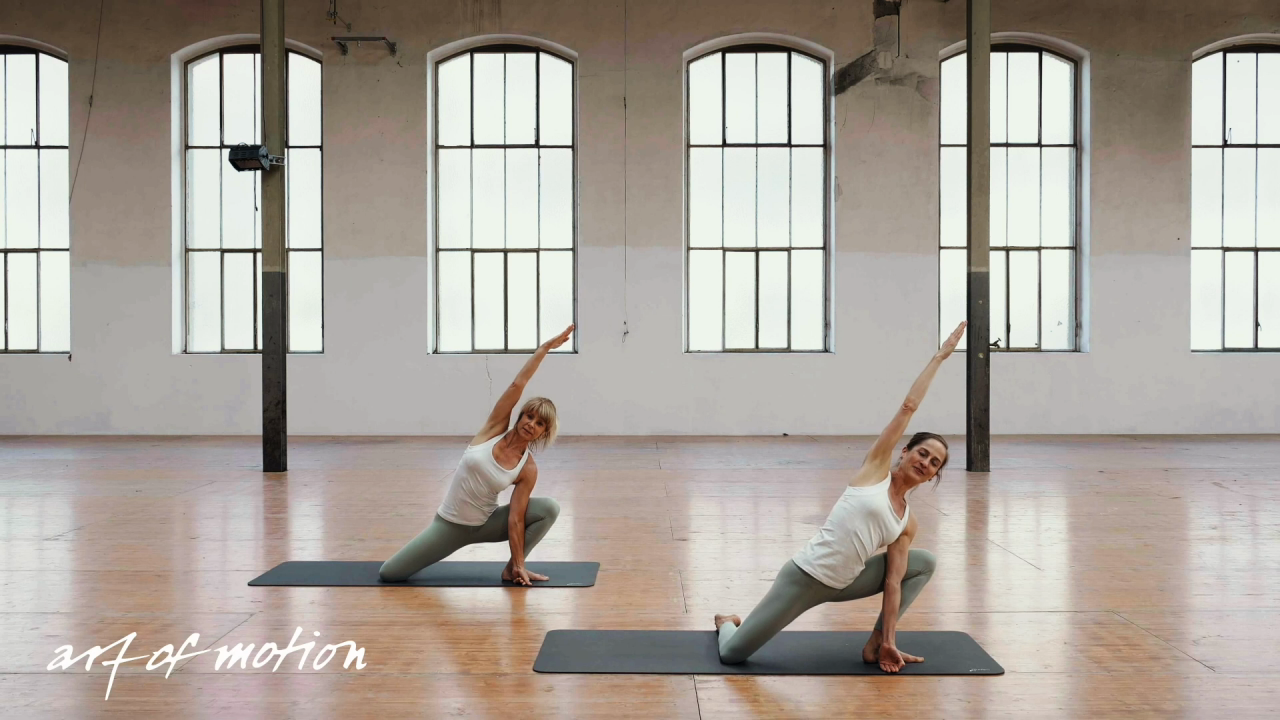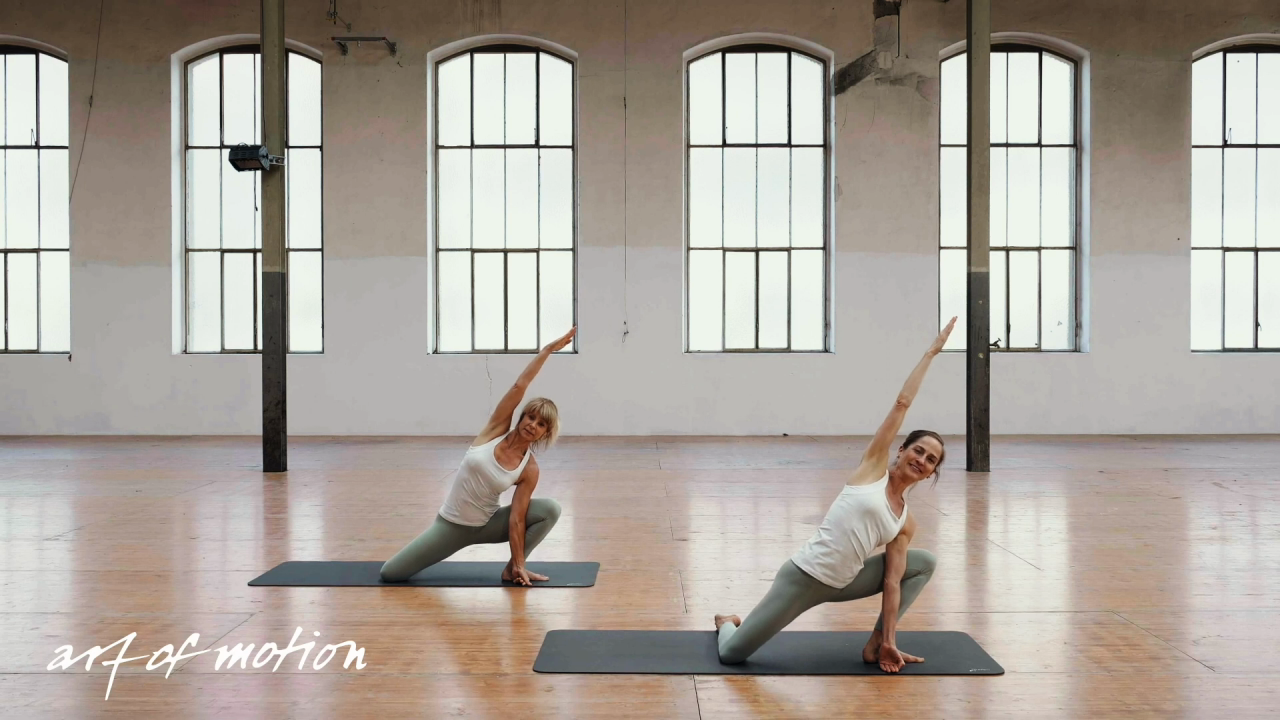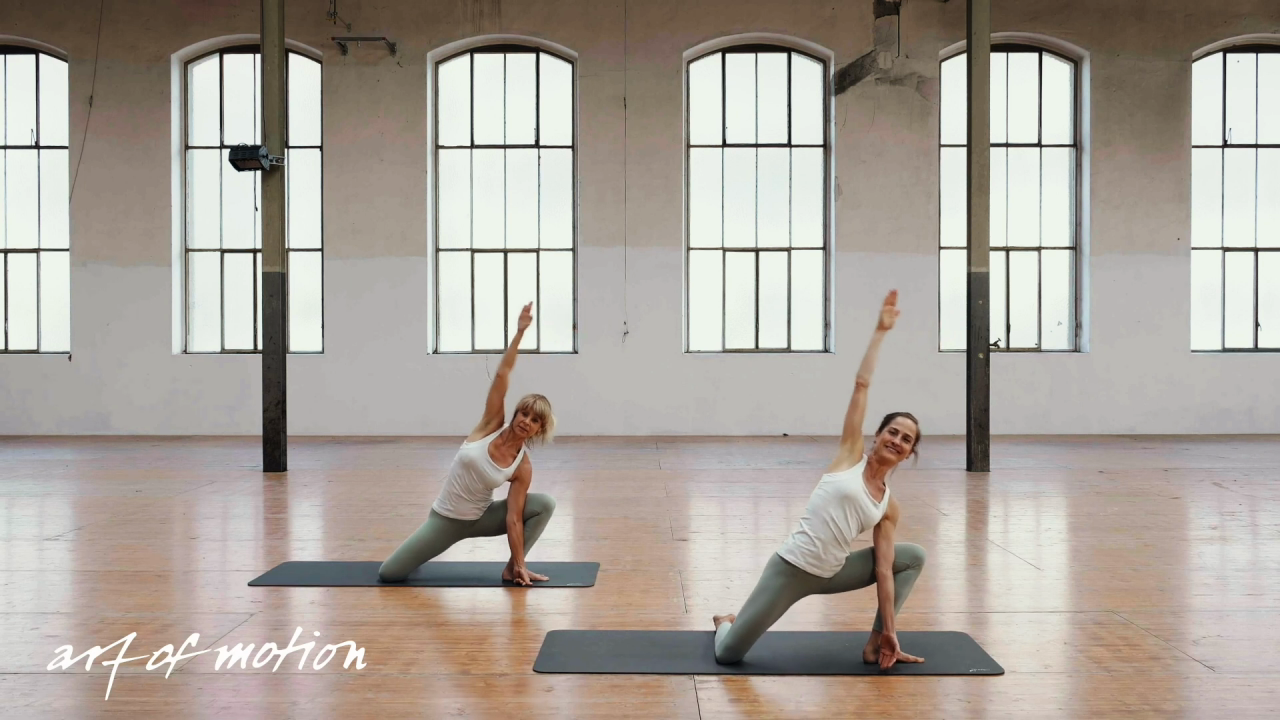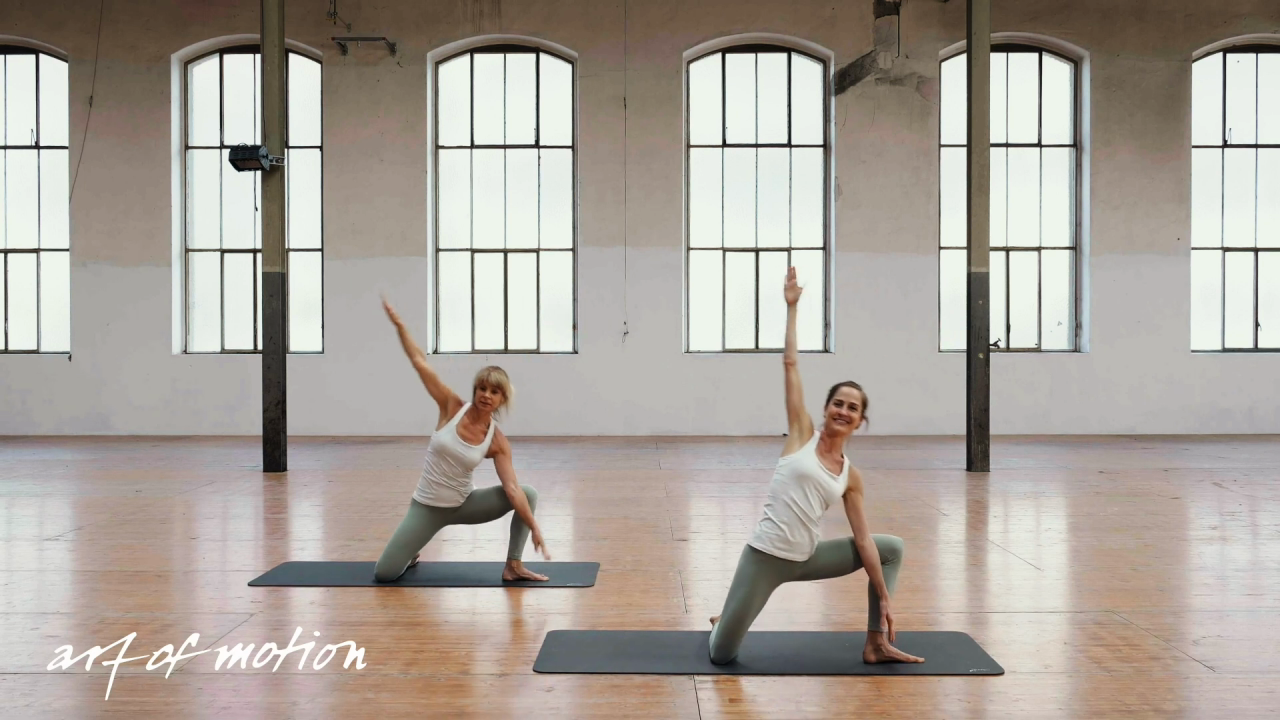
dt=0.4s
person 1, frame 1
left shoulder: (907, 523)
right shoulder: (876, 469)
left elbow: (893, 581)
right elbow: (909, 406)
left wrist: (889, 639)
right wrist: (940, 357)
left hip: (840, 585)
right hip: (803, 576)
left knee: (924, 563)
right knee: (732, 655)
left ankle: (875, 644)
right ankle: (728, 623)
person 1, frame 2
left shoulder: (907, 522)
right shoulder: (874, 469)
left elbow: (892, 581)
right elbow: (902, 403)
left wrist: (889, 639)
right wrist: (930, 353)
left hip: (840, 585)
right hip: (803, 576)
left knee: (924, 563)
right knee: (732, 654)
left ankle: (876, 644)
right ankle: (728, 623)
person 1, frame 3
left shoulder: (889, 508)
right shoulder: (851, 457)
left elbow: (883, 569)
right elbow: (861, 385)
left wrist: (889, 629)
right wrist: (879, 332)
left hip: (829, 576)
right hip: (790, 570)
left knee: (913, 557)
right knee: (728, 654)
left ankle: (876, 645)
right ankle: (726, 623)
person 1, frame 4
left shoulder: (850, 477)
right shoulder: (803, 436)
left elbow: (861, 538)
right elbow: (791, 365)
left wrist: (883, 597)
right wrist: (792, 308)
left hip: (805, 558)
right hip: (763, 557)
left knee: (891, 548)
right knee: (722, 656)
left ankle: (876, 643)
right ankle: (722, 624)
person 2, frame 1
left shoulder: (528, 469)
right shoulder: (495, 429)
left elbow: (516, 518)
right elbow: (517, 385)
left wrist: (519, 563)
right wrist: (544, 348)
left hip: (486, 525)
right hip: (450, 524)
left knee: (549, 508)
right knee: (389, 575)
left ankle: (512, 568)
right ankle: (422, 552)
person 2, frame 2
left shoulder: (529, 471)
right shoulder: (497, 430)
left elbow: (517, 519)
right elbow: (519, 386)
left wrist: (519, 563)
right wrist: (547, 350)
left hip: (487, 525)
right hip: (451, 525)
left knee: (551, 509)
right knee: (389, 574)
left ankle: (511, 569)
right ankle: (425, 552)
person 2, frame 3
left shoulder: (522, 468)
right shoulder: (492, 426)
left elbow: (513, 519)
right elbow: (502, 375)
left wrist: (520, 562)
right wrist: (520, 333)
left hip: (481, 518)
right hip: (445, 519)
left knee: (545, 504)
right knee: (388, 574)
left ankle: (511, 568)
right ankle: (417, 554)
person 2, frame 4
left shoulder: (497, 441)
right shoulder: (452, 408)
left elbow: (515, 489)
right elbow: (420, 363)
left wrist: (534, 529)
right wrist: (398, 324)
left hip: (464, 504)
right hip: (426, 508)
left knee: (527, 494)
right knee: (384, 574)
left ankle: (513, 566)
right ankle: (409, 556)
